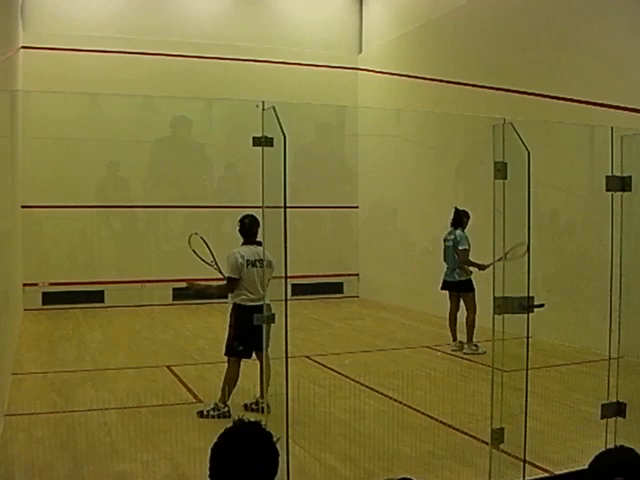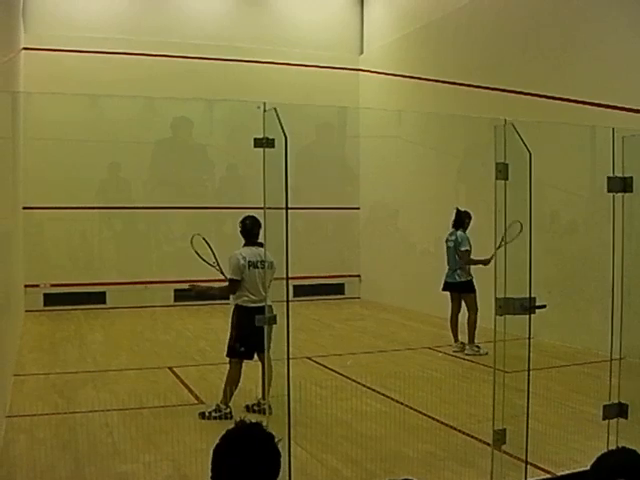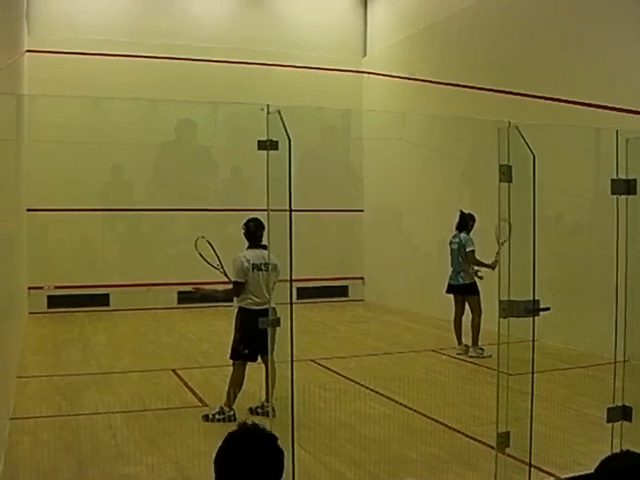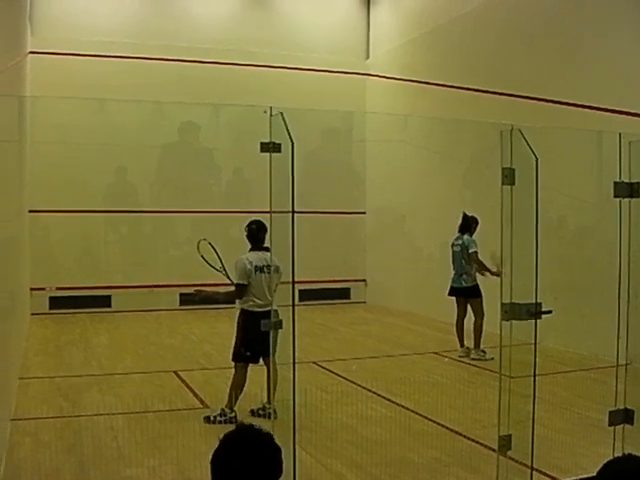
dt=0.1s
person 1, frame 1
left shoulder: (237, 255)
right shoulder: (266, 255)
left elbow: (230, 288)
right elbow: (263, 284)
left wrist: (203, 288)
left hip: (244, 310)
right hip: (262, 309)
left knee: (234, 359)
right knee: (263, 355)
left ankle: (222, 405)
right ankle: (262, 401)
person 1, frame 2
left shoulder: (238, 257)
right shoulder: (268, 256)
left elbow: (232, 289)
right elbow: (265, 285)
left wrist: (205, 289)
left hip: (245, 312)
right hip: (263, 310)
left knee: (236, 361)
right knee: (265, 356)
left ankle: (224, 406)
right ankle: (264, 402)
person 1, frame 3
left shoulder: (242, 259)
right shoulder: (272, 259)
left elbow: (237, 292)
right elbow: (269, 288)
left wrist: (209, 292)
left hip: (249, 314)
right hip: (267, 312)
left knee: (239, 363)
right knee: (268, 359)
left ankle: (228, 409)
right ankle: (268, 405)
person 1, frame 4
left shoulder: (245, 261)
right shoulder: (274, 261)
left elbow: (239, 294)
right elbow: (271, 290)
left wrist: (211, 295)
left hip: (251, 316)
right hip: (269, 314)
left knee: (241, 365)
right knee: (270, 361)
left ankle: (229, 411)
right ankle: (269, 407)
person 2, frame 1
left shoulder: (448, 235)
right shoulder: (461, 236)
right elbow: (463, 259)
right wrist: (479, 265)
left hip: (450, 277)
right hip: (462, 278)
left knee: (453, 310)
right knee: (471, 310)
left ankle: (455, 342)
right ankle: (469, 345)
person 2, frame 2
left shoulder: (450, 236)
right shoulder: (463, 237)
right elbow: (466, 260)
right wrist: (483, 261)
left hip: (451, 278)
right hip: (463, 279)
left knee: (455, 310)
right knee: (473, 311)
left ankle: (457, 343)
right ankle: (471, 346)
person 2, frame 3
left shoulder: (453, 238)
right shoulder: (466, 239)
right elbow: (472, 260)
right wrist: (488, 265)
left hip: (455, 280)
right hip: (466, 281)
left knee: (458, 313)
right knee: (476, 313)
left ankle: (460, 346)
right ankle: (474, 348)
person 2, frame 4
left shoulder: (455, 241)
right shoulder: (469, 241)
right elbow: (476, 261)
left wrist: (476, 270)
right wrist: (491, 271)
left hip: (457, 283)
right hip: (469, 284)
left knee: (460, 315)
right knee: (479, 316)
left ankle: (463, 348)
right ankle: (477, 350)
